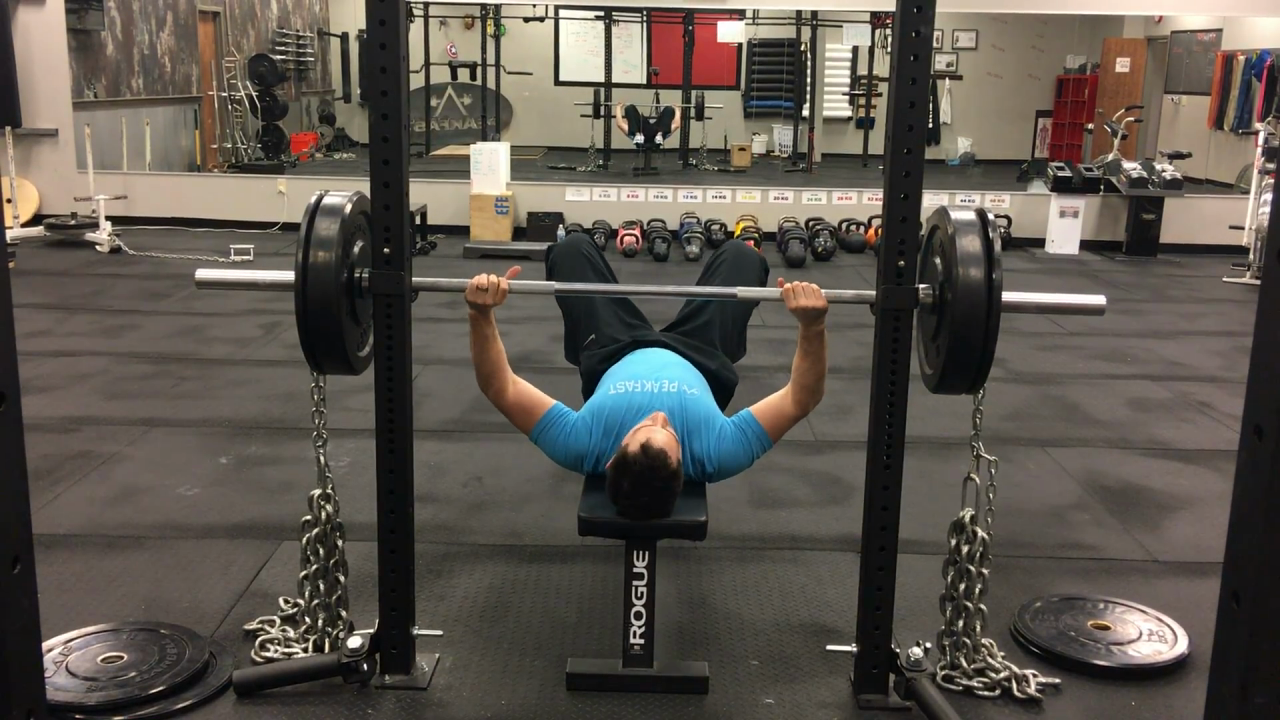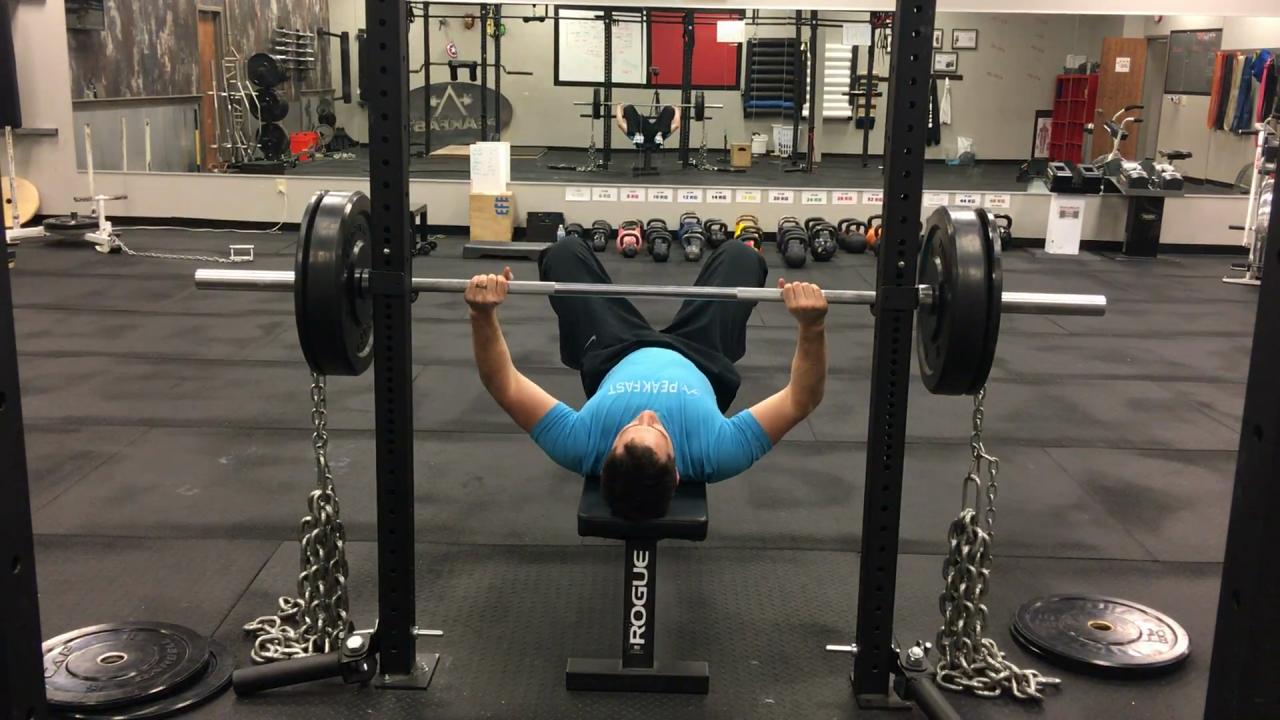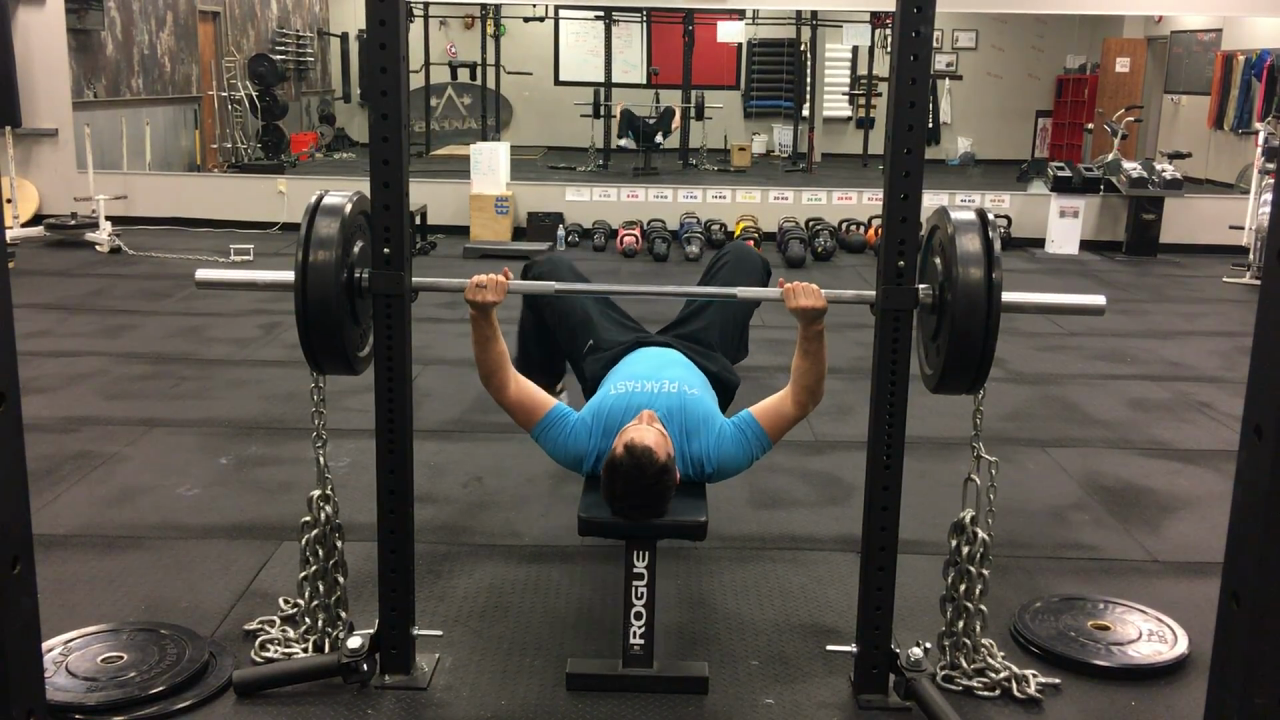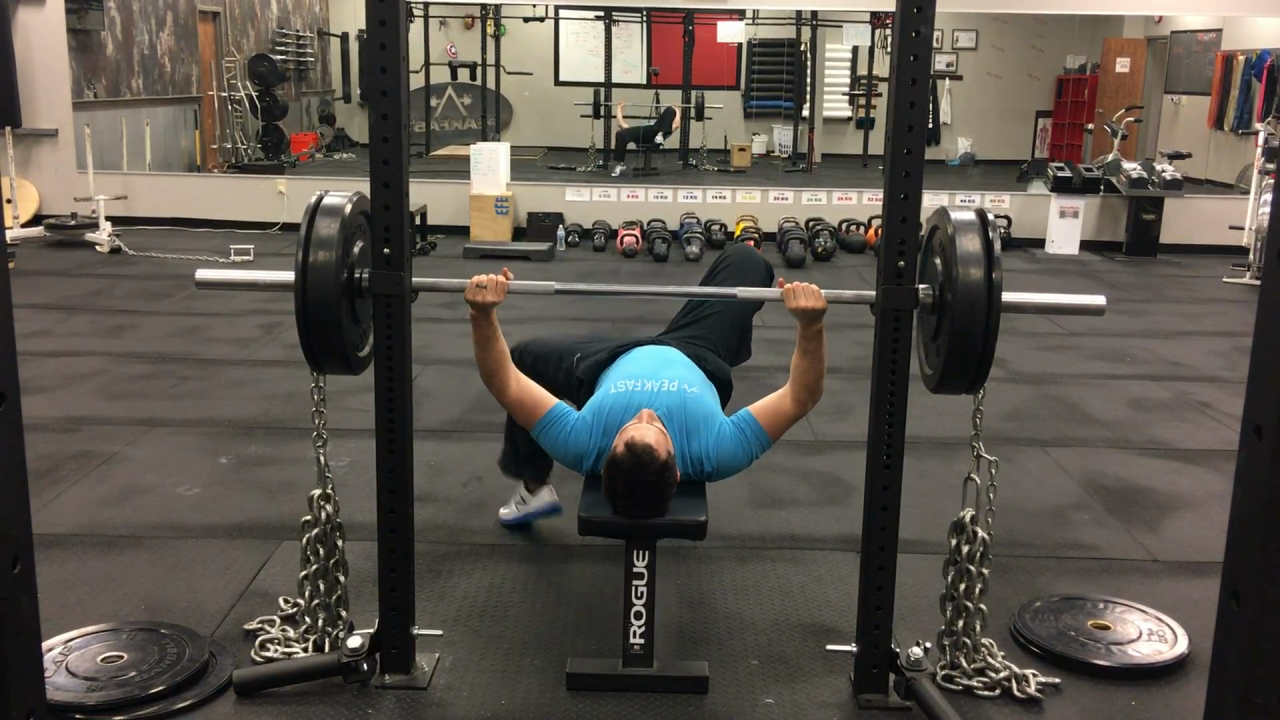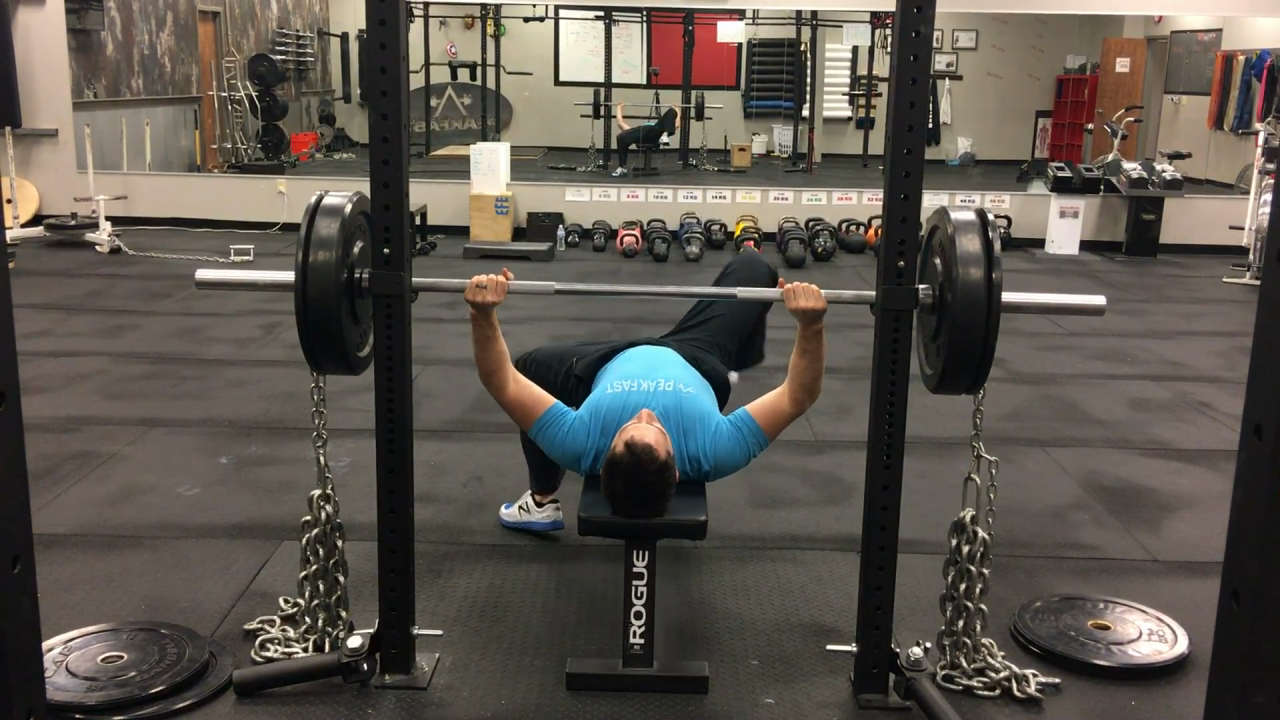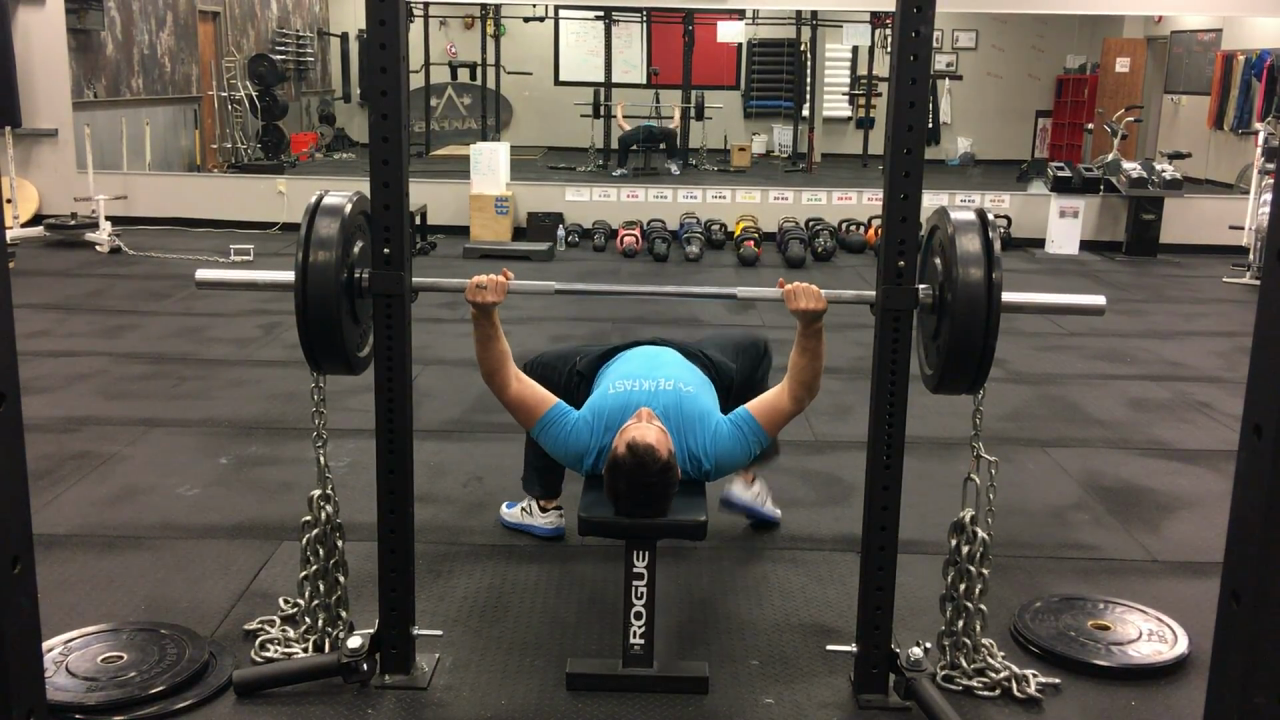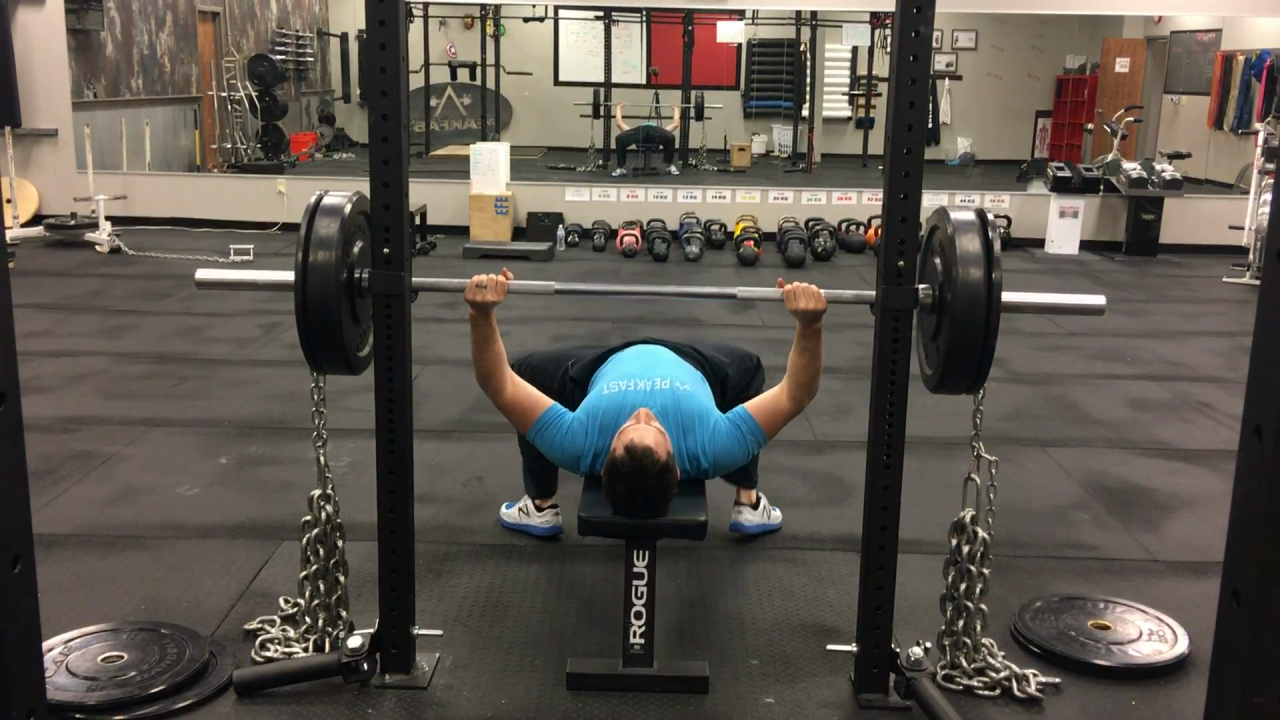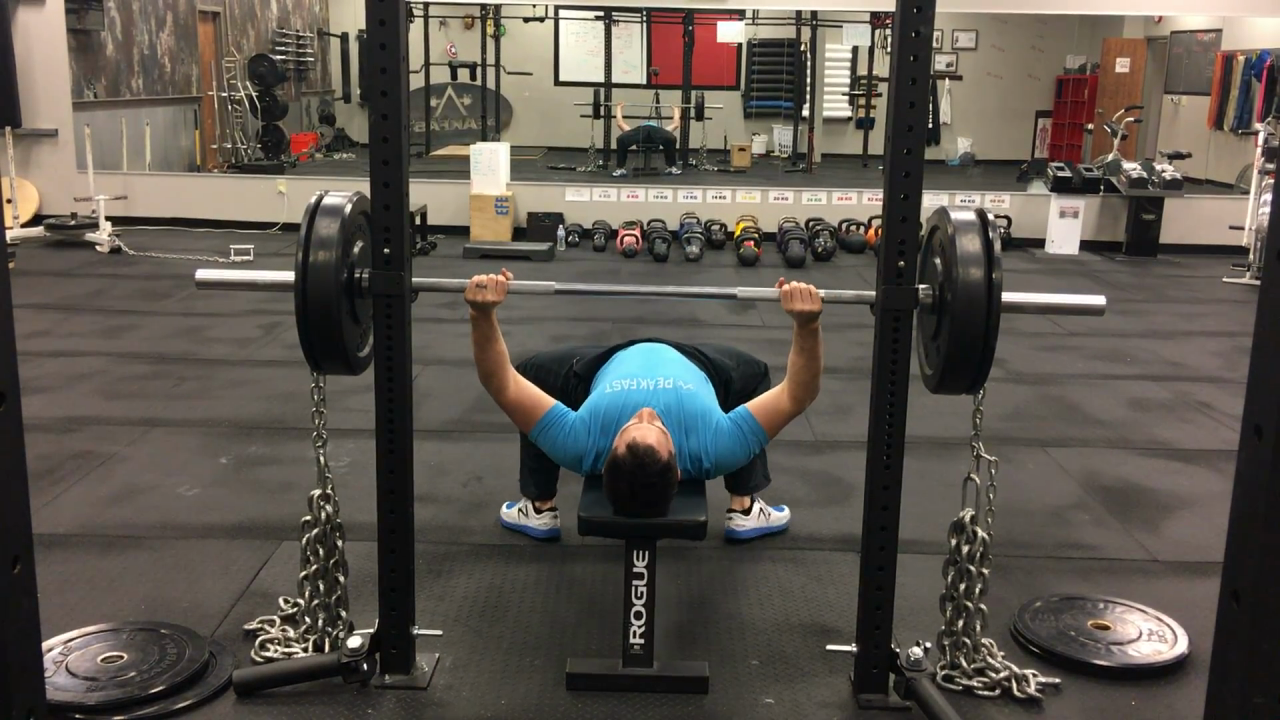
dt=0.3s
person 1, frame 1
left shoulder: (581, 447)
right shoulder: (715, 454)
left elbow: (499, 388)
right elbow: (802, 398)
left wrist: (481, 314)
right wrist: (812, 325)
left hip: (616, 360)
right hip: (697, 363)
left knee: (573, 248)
right knee: (740, 255)
person 1, frame 2
left shoulder: (582, 448)
right shoulder: (712, 455)
left elbow: (504, 386)
right elbow: (802, 399)
left wrist: (483, 315)
right wrist: (811, 325)
left hip: (615, 361)
right hip: (699, 366)
left knee: (566, 252)
right knee: (739, 254)
person 1, frame 3
left shoulder: (582, 447)
right shoulder: (713, 456)
left elbow: (504, 386)
right elbow: (801, 399)
left wrist: (482, 315)
right wrist: (811, 326)
left hip: (615, 362)
right hip: (697, 362)
left knee: (546, 269)
right knee: (743, 257)
person 1, frame 4
left shoulder: (583, 446)
right shoulder: (713, 453)
left elbow: (505, 386)
right elbow: (800, 398)
left wrist: (483, 314)
right wrist: (810, 325)
left knee: (527, 356)
right knee: (745, 260)
person 1, frame 5
left shoulder: (580, 447)
right shoulder: (709, 453)
left elbow: (502, 383)
right elbow: (799, 397)
left wrist: (483, 314)
right wrist: (810, 325)
left knee: (532, 366)
right knee: (753, 269)
right ankle: (731, 367)
person 1, frame 6
left shoulder: (583, 445)
right shoulder: (710, 452)
left elbow: (506, 383)
right elbow: (797, 394)
left wrist: (484, 314)
right wrist: (810, 324)
left knee: (536, 370)
right knee: (753, 350)
left ankle: (544, 507)
right ankle: (747, 482)
person 1, frame 7
left shoulder: (579, 447)
right shoulder: (709, 451)
left elbow: (499, 386)
right elbow: (796, 395)
left wrist: (482, 315)
right wrist: (809, 324)
left knee: (528, 370)
right knee: (746, 366)
left ankle: (540, 506)
right ankle: (748, 503)
person 1, frame 8
left shoulder: (582, 446)
right shoulder: (710, 450)
left elbow: (503, 385)
right elbow: (797, 394)
left wrist: (483, 315)
right wrist: (807, 323)
left knee: (532, 370)
right knee: (752, 373)
left ankle: (539, 508)
right ankle: (743, 509)
